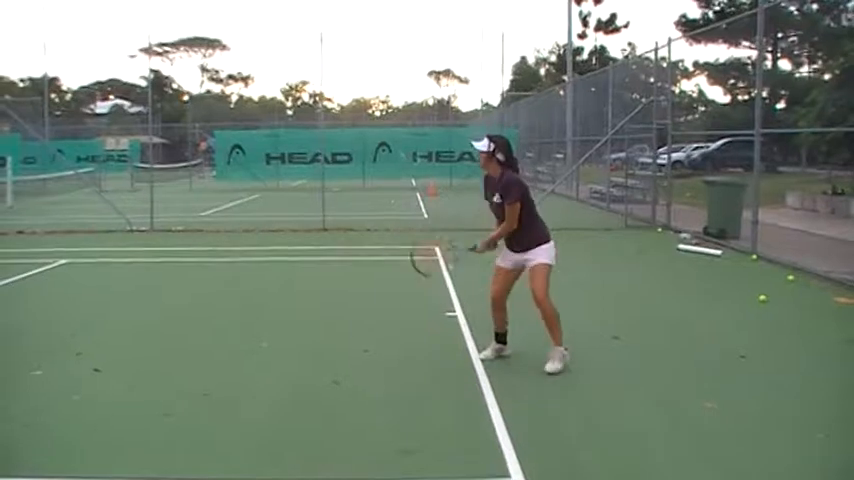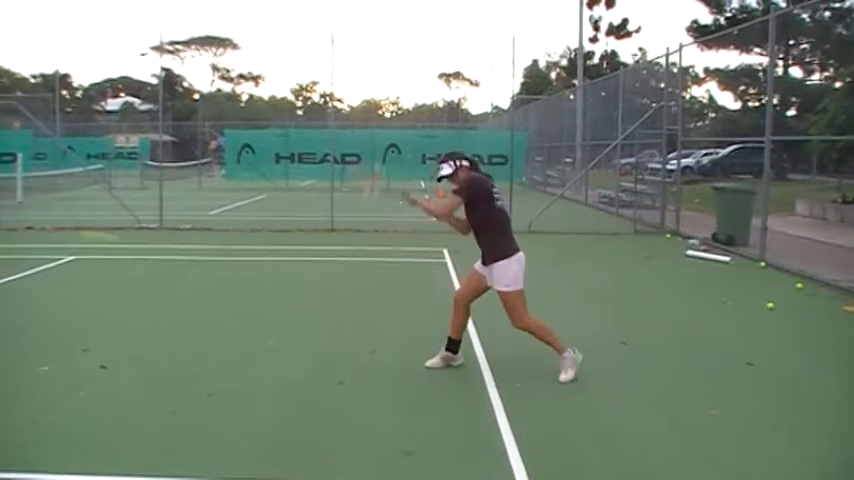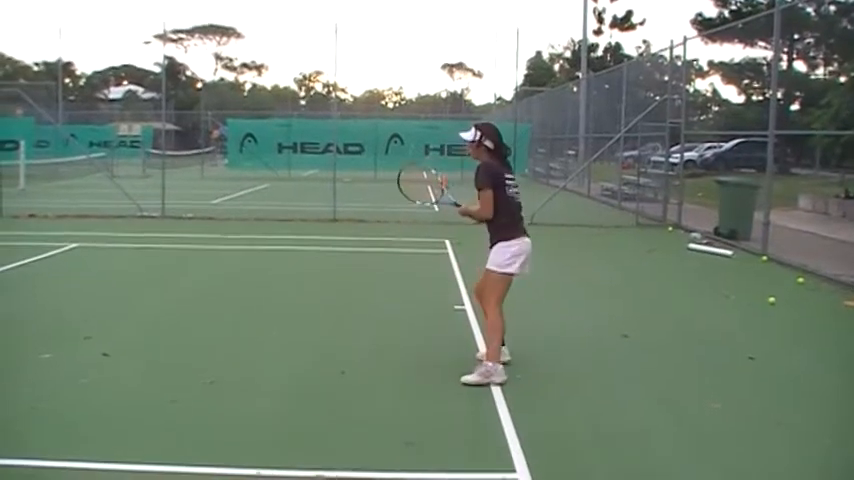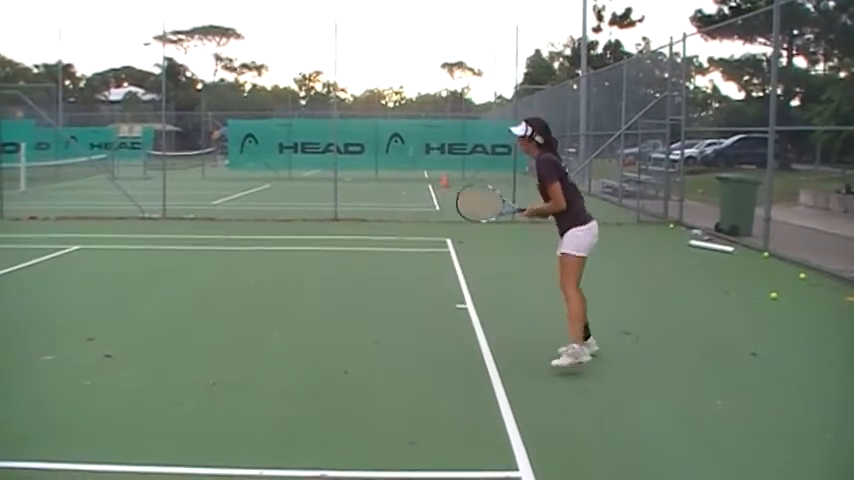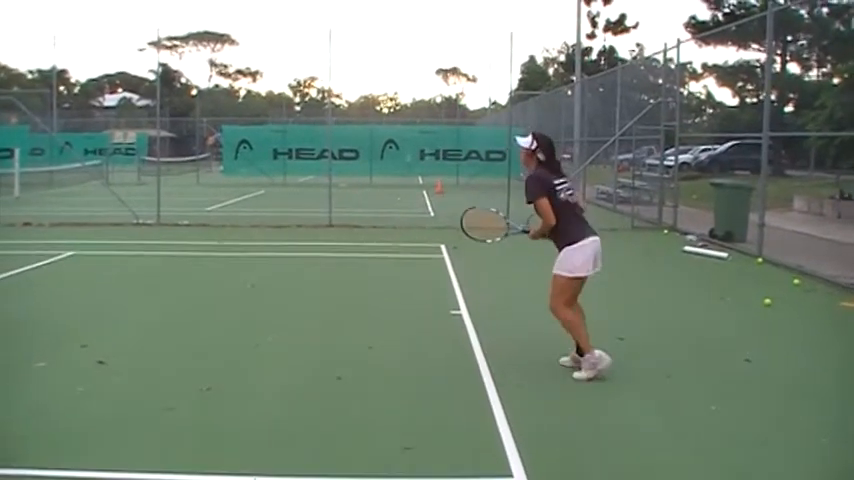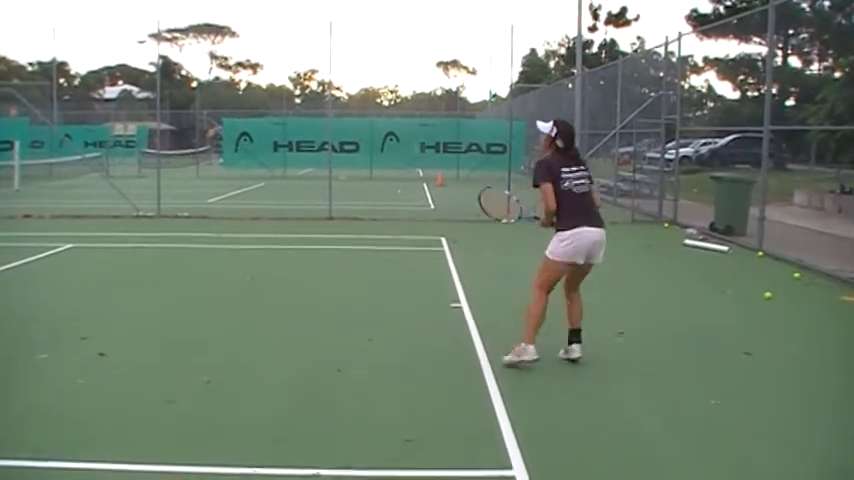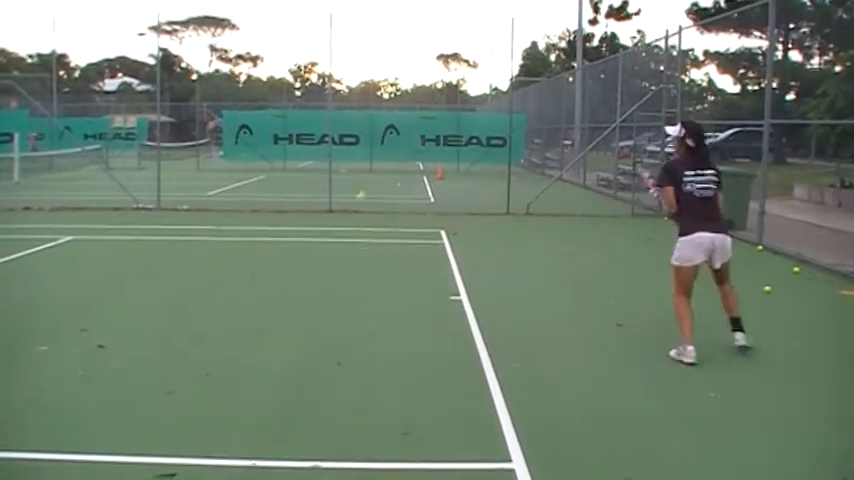
dt=0.7s
person 1, frame 1
left shoulder: (511, 182)
right shoulder: (489, 181)
left elbow: (511, 224)
left wrist: (489, 240)
right wrist: (495, 239)
left hip: (538, 246)
right hip: (510, 249)
left knee: (540, 296)
right knee: (496, 297)
left ankle: (559, 351)
right ankle: (501, 344)
person 1, frame 2
left shoulder: (476, 183)
right shoulder: (465, 192)
left elbow: (442, 210)
right elbow: (465, 229)
left wrist: (419, 202)
right wrist: (448, 217)
left hip: (506, 261)
right hip: (489, 260)
left knee: (521, 320)
right knee: (460, 299)
left ankle: (567, 355)
right ankle: (451, 353)
person 1, frame 3
left shoulder: (485, 168)
right shoulder: (502, 167)
left elbow: (486, 213)
left wrist: (467, 211)
right wrist: (473, 211)
left hip: (509, 244)
right hip: (514, 241)
left knee: (491, 306)
right knee: (481, 293)
left ankle: (493, 367)
right ankle: (497, 349)
person 1, frame 4
left shoulder: (544, 162)
right shoulder: (548, 159)
left elbow: (560, 204)
left wrist: (535, 211)
right wrist: (539, 210)
left hip: (578, 229)
right hip: (579, 227)
left knee: (569, 288)
right knee: (572, 287)
left ankle: (576, 348)
right ankle: (585, 340)
person 1, frame 5
left shoulder: (534, 179)
right shoulder: (557, 175)
left elbow: (550, 221)
left wrist: (537, 233)
right wrist: (547, 232)
left hip: (574, 248)
right hip: (590, 241)
left knee: (558, 307)
right knee: (568, 301)
left ankle: (595, 355)
right ankle: (585, 354)
person 1, frame 6
left shoulder: (545, 164)
right shoulder: (580, 164)
left elbow: (551, 206)
right elbow: (596, 202)
left wrist: (546, 221)
left hip: (573, 234)
right hip: (597, 232)
left knee: (540, 289)
right knee: (571, 288)
left ankle: (527, 347)
right ankle: (573, 345)
person 1, frame 7
left shoulder: (671, 167)
right shoulder: (712, 168)
left elbow: (672, 210)
right elbow: (717, 204)
left hip: (692, 238)
right hip: (720, 235)
left knee: (681, 296)
right knee: (723, 283)
left ankle: (687, 348)
right ankle: (738, 332)
